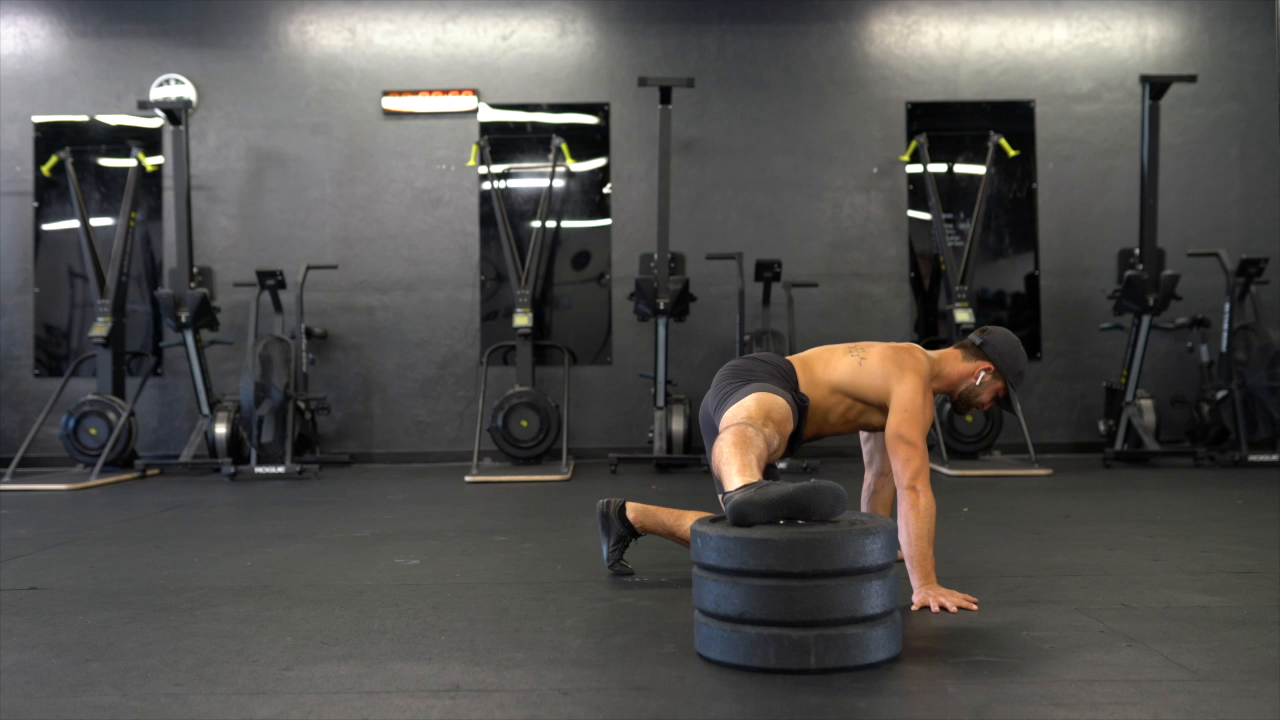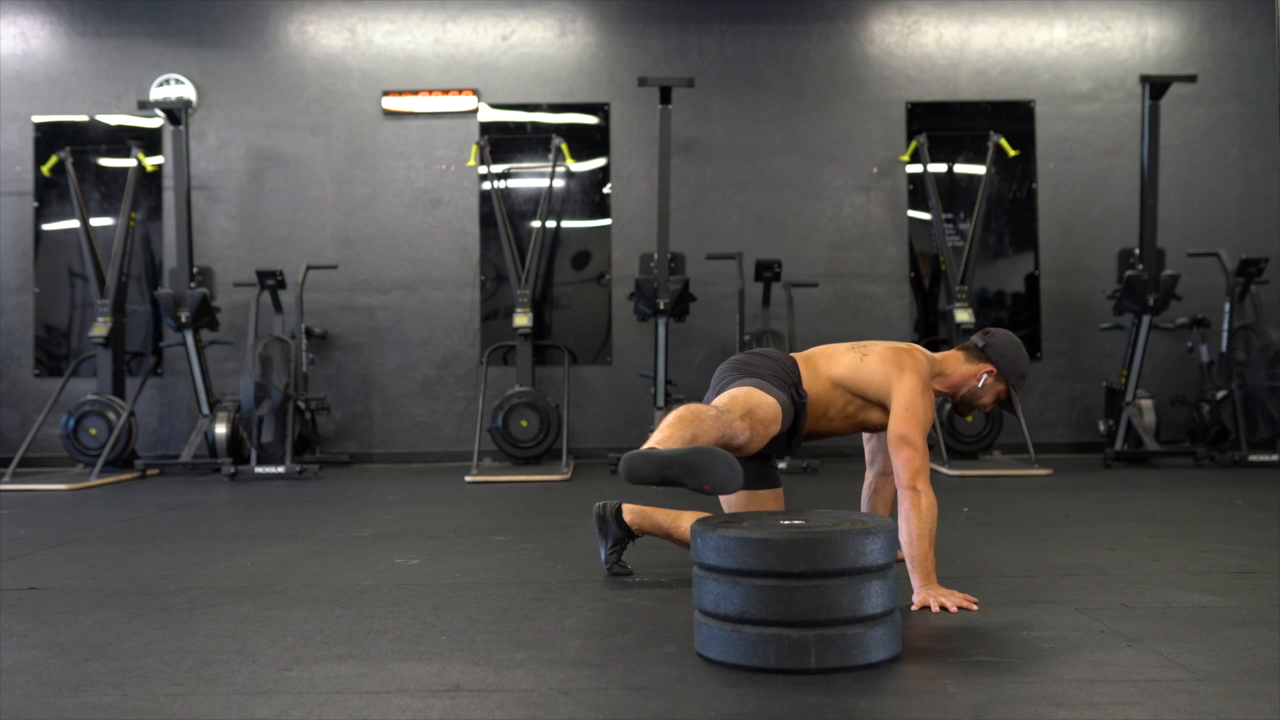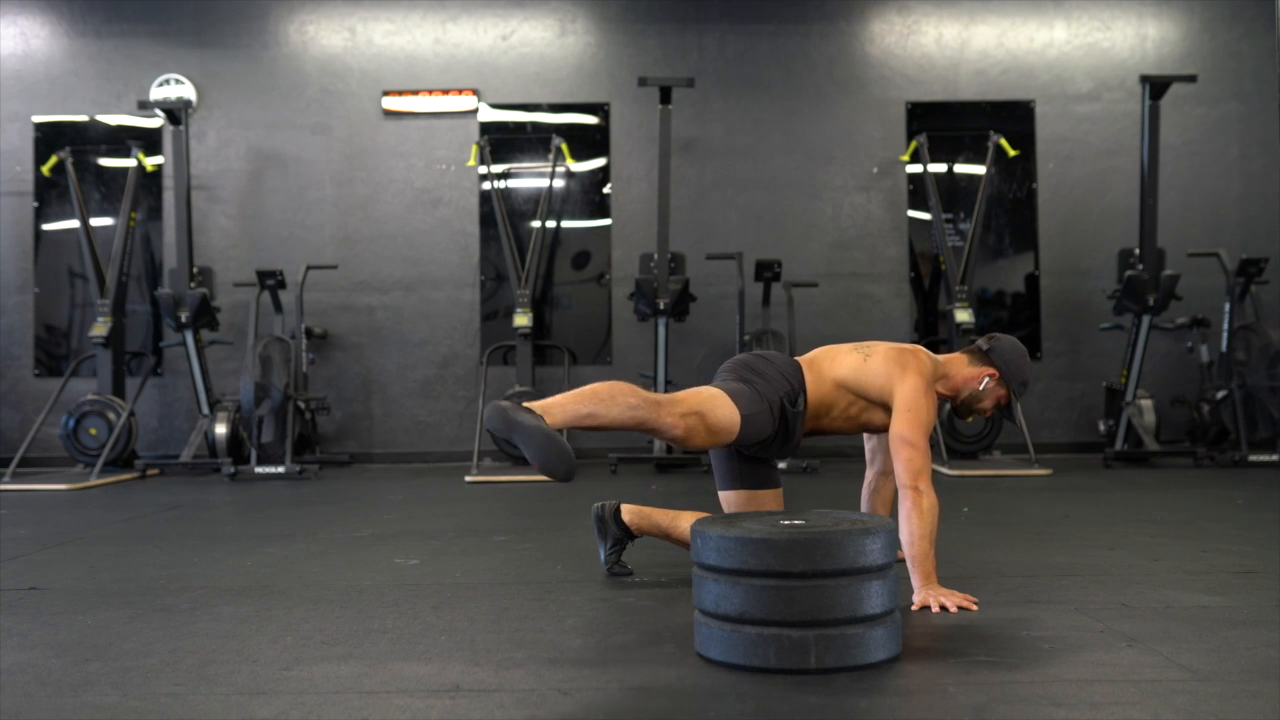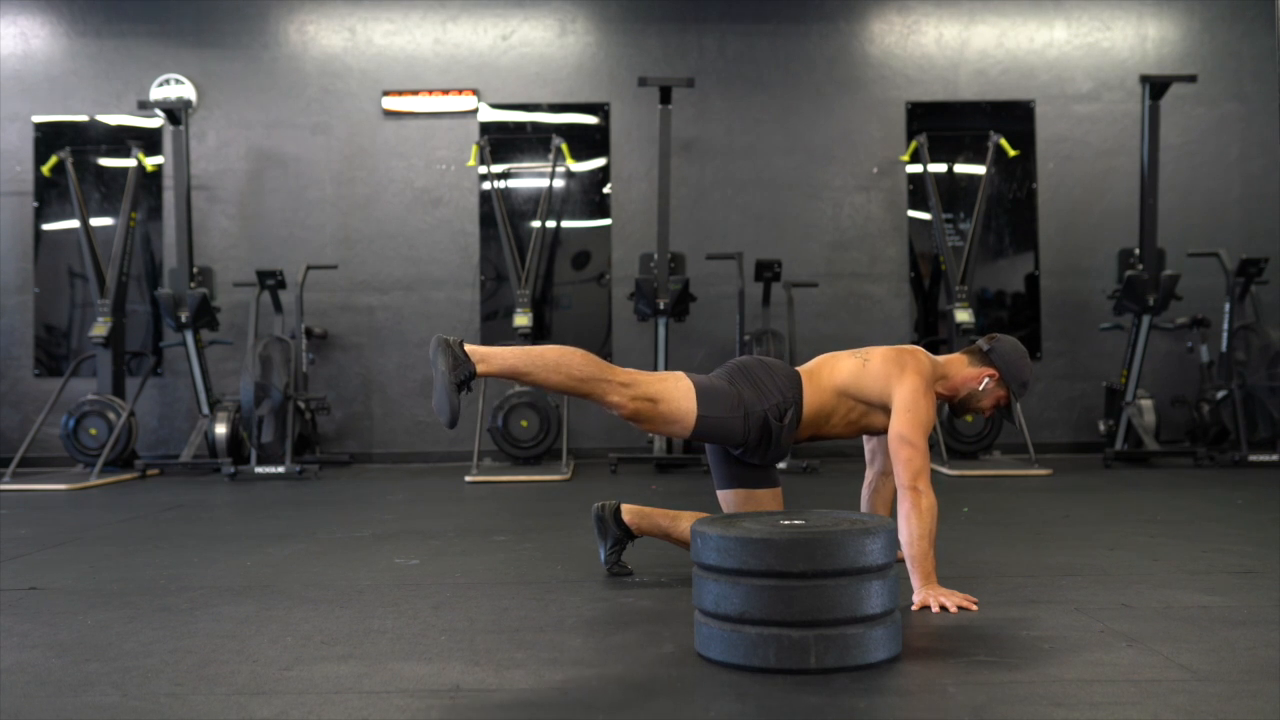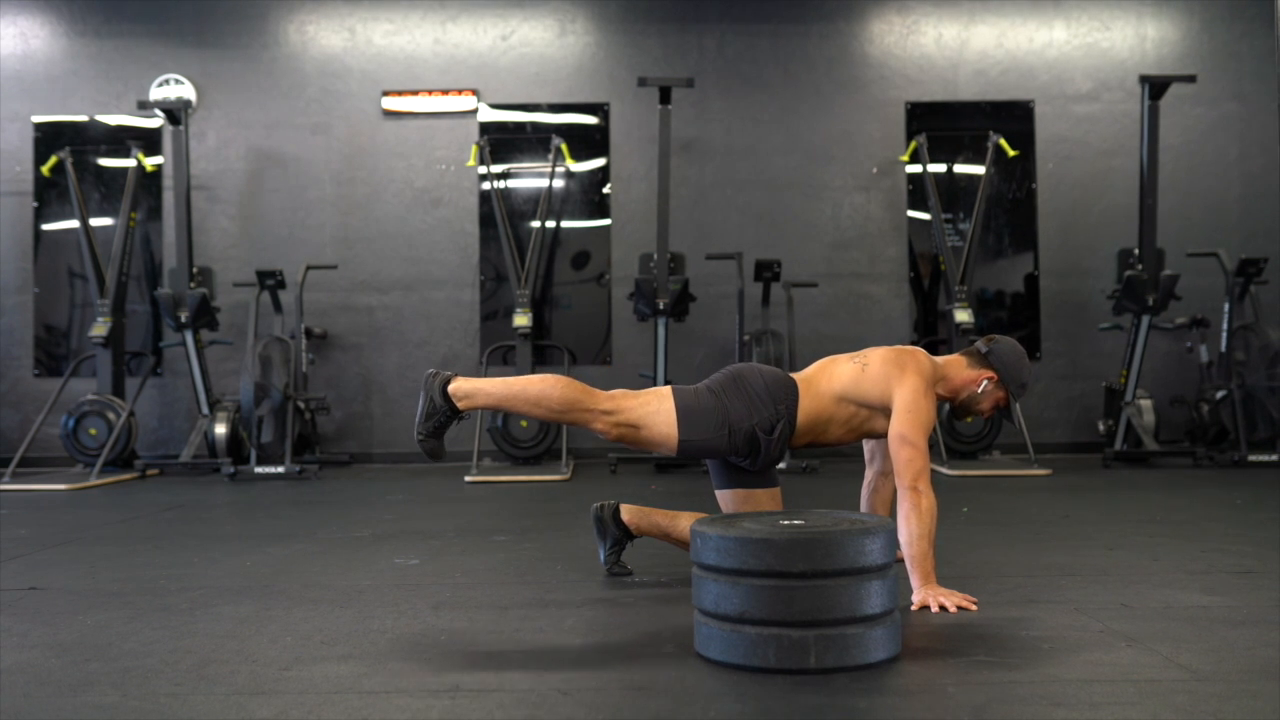
dt=1s
person 1, frame 1
left shoulder: (903, 371)
right shoulder: (914, 383)
left elbow: (882, 470)
right elbow: (913, 488)
right wrist: (925, 585)
left hip: (734, 407)
right hip: (750, 387)
right knee: (759, 432)
left ankle: (628, 515)
right ankle: (747, 490)
person 1, frame 2
left shoulder: (907, 375)
right shoulder: (916, 382)
left elbow: (882, 472)
right elbow: (915, 489)
right wrist: (926, 585)
left hip: (754, 408)
right hip: (759, 382)
right knee: (739, 426)
left ankle: (624, 518)
right ankle: (656, 452)
person 1, frame 3
left shoulder: (909, 373)
right shoulder: (918, 383)
left elbow: (882, 471)
right elbow: (915, 489)
right wrist: (926, 586)
left hip: (760, 422)
right hip: (763, 390)
right knee: (676, 420)
left ankle: (624, 517)
right ankle: (532, 413)
person 1, frame 4
left shoulder: (906, 373)
right shoulder: (919, 383)
left elbow: (881, 472)
right elbow: (914, 489)
right wrist: (925, 584)
left hip: (755, 426)
right hip: (754, 400)
right knee: (627, 392)
left ankle: (625, 518)
right ankle: (469, 358)
person 1, frame 5
left shoulder: (905, 374)
right shoulder: (919, 384)
left elbow: (880, 472)
right elbow: (915, 489)
right wrist: (925, 583)
left hip: (753, 432)
right hip: (749, 409)
right knee: (607, 413)
left ankle: (626, 518)
right ankle: (456, 390)
